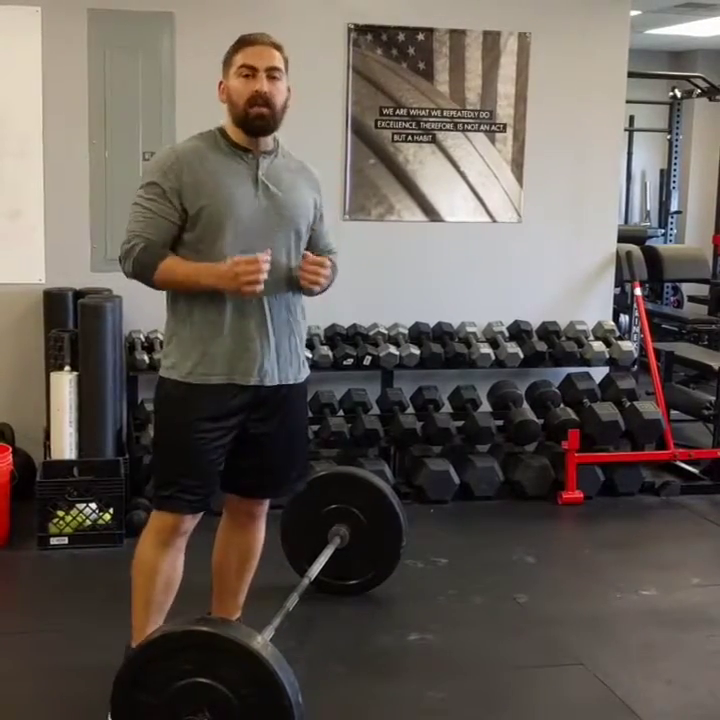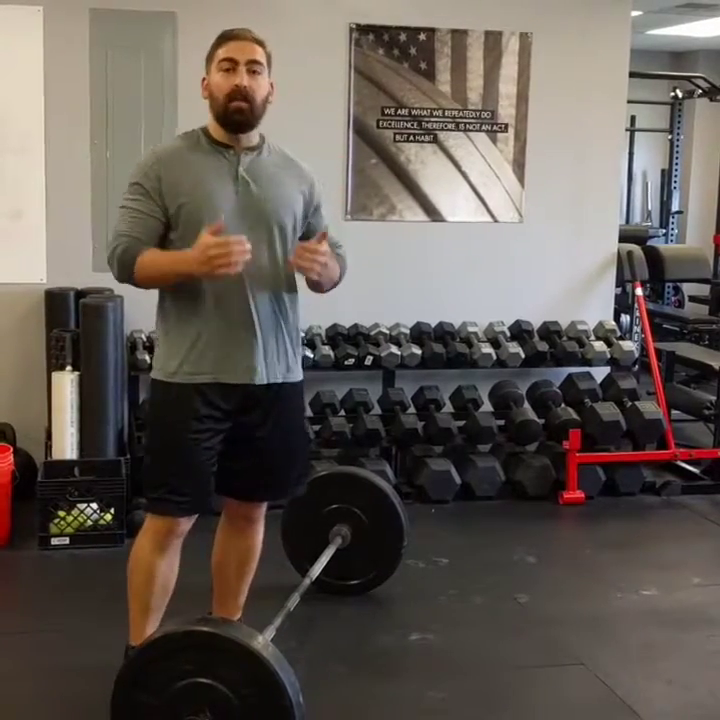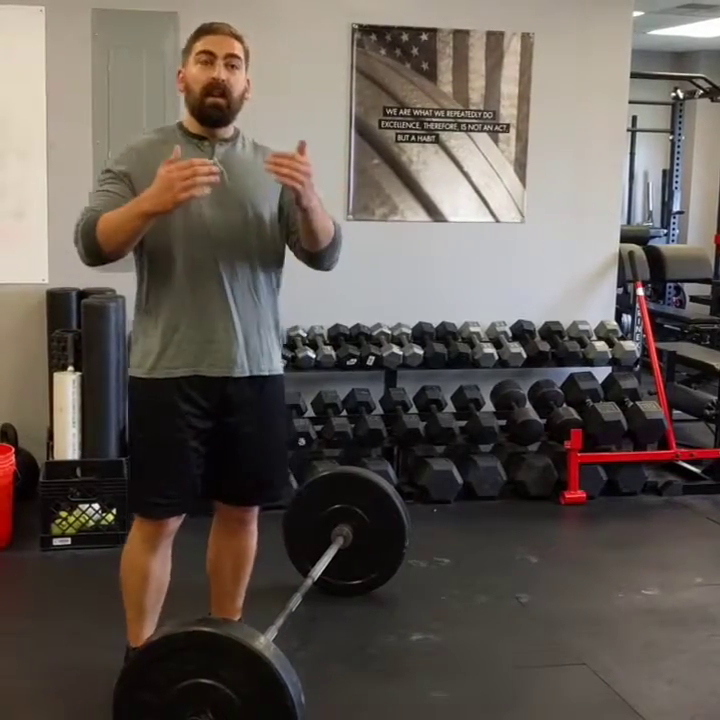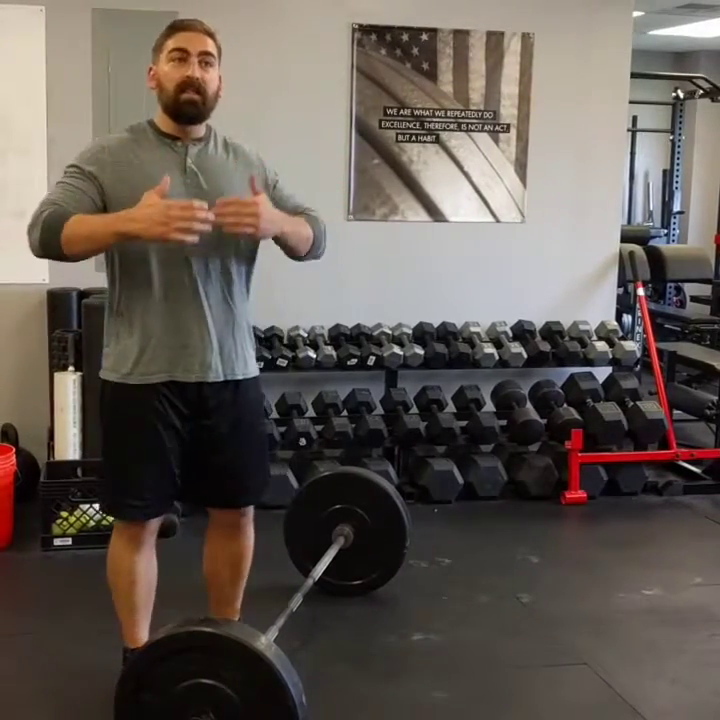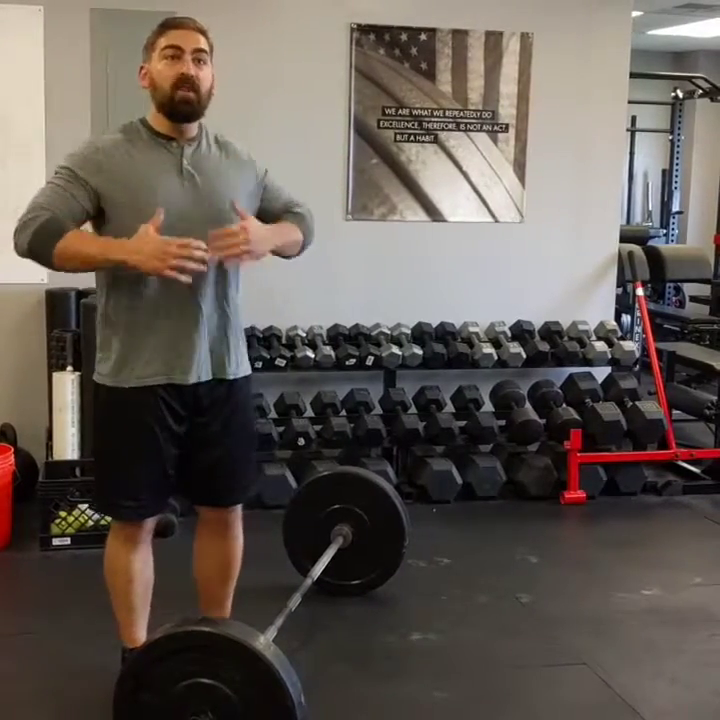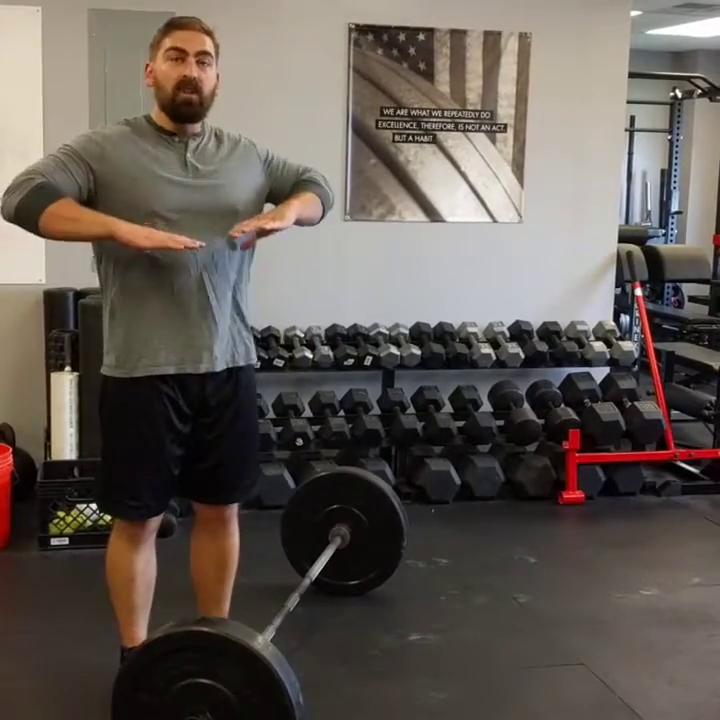
dt=0.3s
person 1, frame 1
left shoulder: (303, 177)
right shoulder: (180, 164)
left elbow: (322, 254)
right elbow: (137, 256)
left wrist: (320, 272)
right wrist: (217, 275)
left hip: (280, 376)
right hip: (200, 377)
left knee: (250, 506)
right knee: (175, 517)
right ankle: (143, 652)
person 1, frame 2
left shoulder: (294, 174)
right shoulder: (164, 165)
left elbow: (332, 262)
right elbow: (123, 258)
left wrist: (323, 266)
right wrist: (191, 261)
left hip: (275, 376)
right hip: (190, 377)
left knee: (248, 510)
right knee: (169, 519)
right ankle: (140, 652)
person 1, frame 3
left shoulder: (273, 166)
right shoulder: (140, 157)
left elbow: (324, 254)
right elbow: (91, 244)
left wrist: (309, 199)
right wrist: (152, 201)
left hip: (255, 370)
right hip: (169, 371)
left knee: (240, 511)
right knee: (157, 519)
right ankle: (139, 654)
person 1, frame 4
left shoulder: (247, 163)
right shoulder: (109, 157)
left elbow: (313, 242)
right elbow: (46, 234)
left wrist: (278, 220)
right wrist: (131, 221)
left hip: (231, 372)
right hip: (142, 375)
left knee: (234, 513)
right knee: (138, 522)
right ankle: (138, 656)
person 1, frame 5
left shoulder: (238, 162)
right shoulder: (102, 160)
left elbow: (298, 225)
right elbow: (35, 234)
left wrist: (268, 237)
right wrist: (130, 254)
left hip: (222, 371)
right hip: (137, 376)
left knee: (223, 513)
right knee: (134, 521)
right ankle: (137, 657)
person 1, frame 6
left shoulder: (243, 153)
right shoulder: (106, 149)
left elbow: (316, 186)
left wrist: (286, 210)
right wrist: (120, 228)
left hip: (228, 367)
right hip: (143, 371)
left knee: (220, 511)
right knee: (137, 519)
right ankle: (135, 656)
